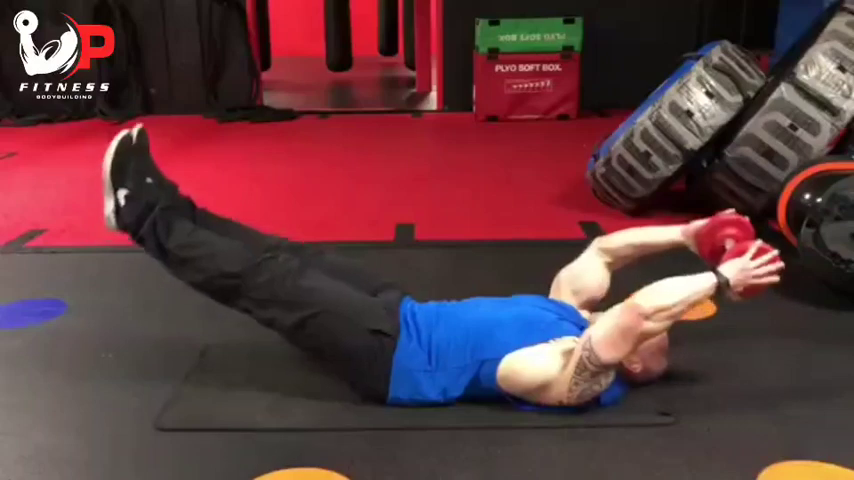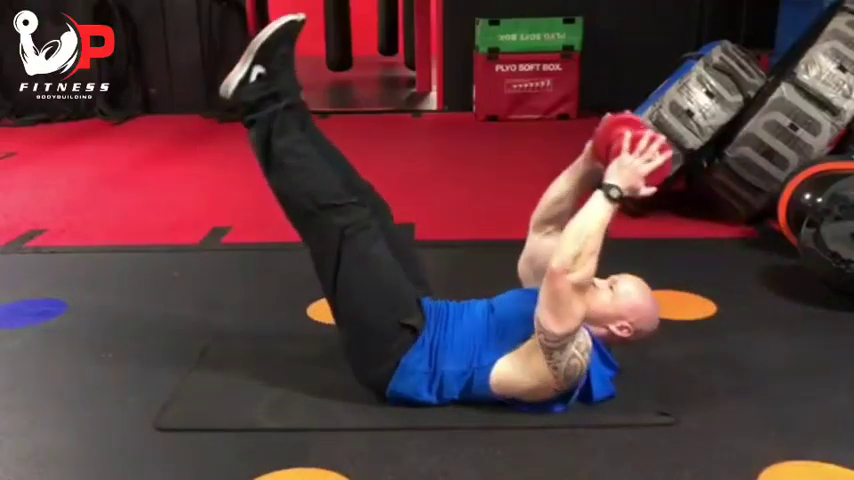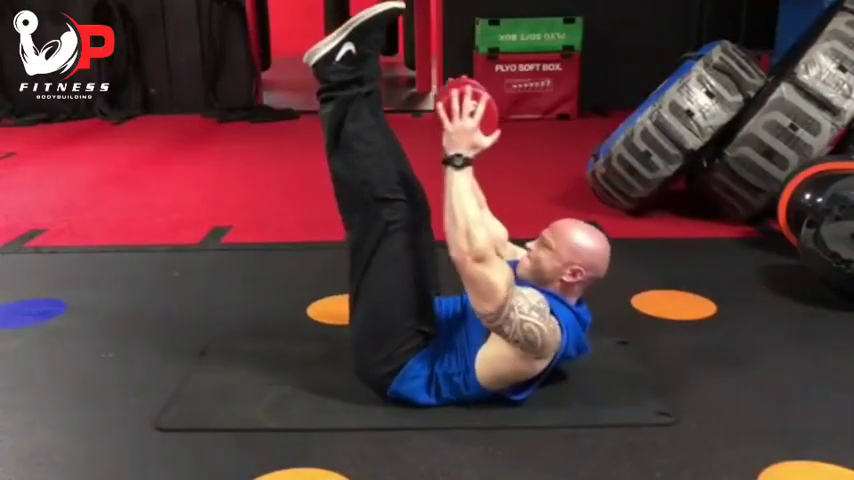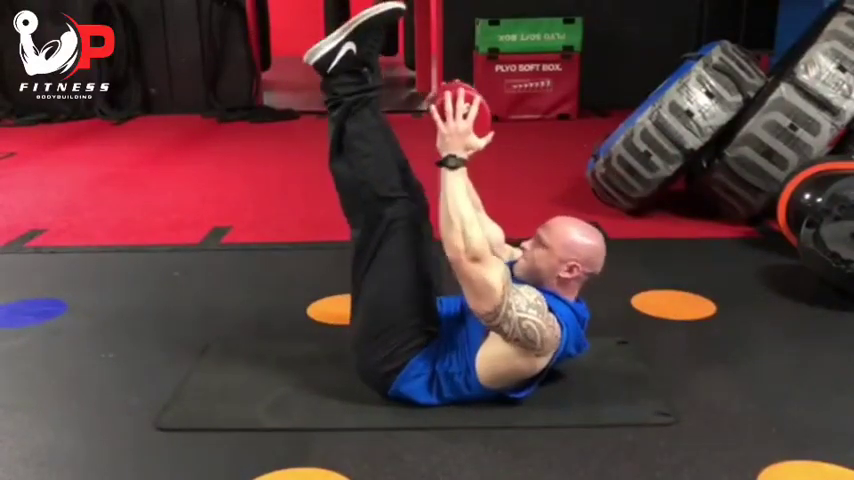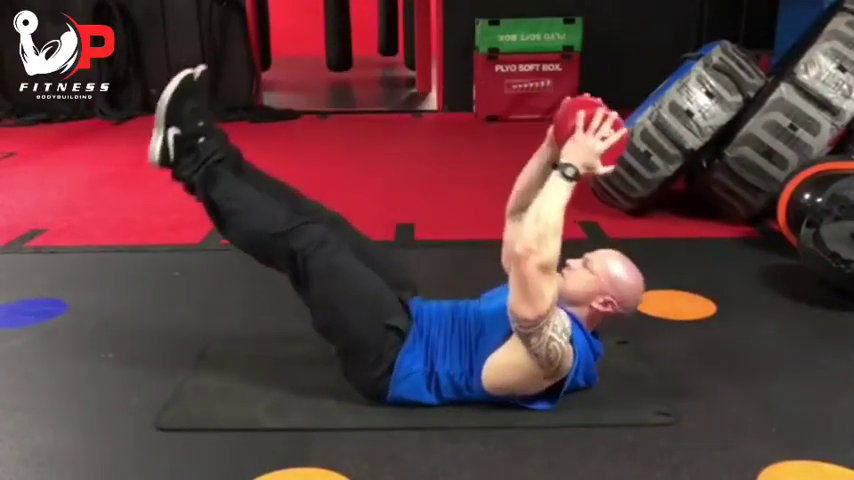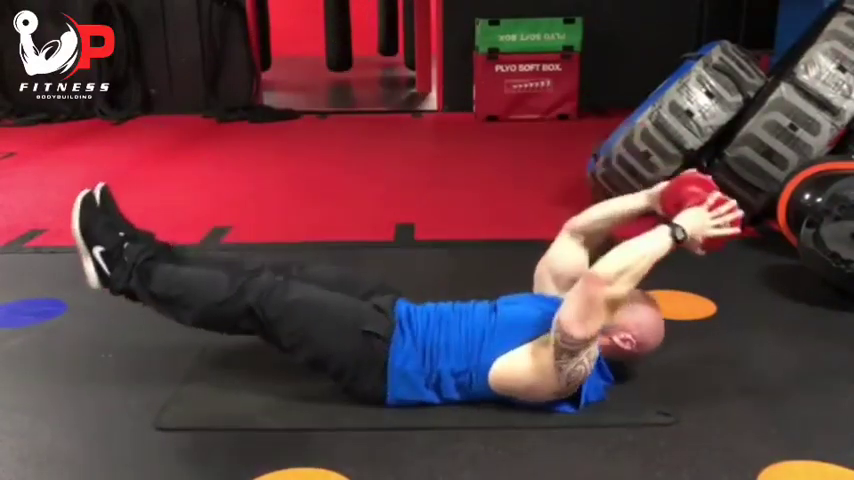
dt=0.7s
person 1, frame 1
left shoulder: (581, 378)
right shoulder: (571, 314)
left elbow: (639, 312)
right elbow: (603, 249)
left wrist: (719, 278)
right wrist: (685, 234)
left hip: (394, 358)
right hip: (405, 315)
left knee: (278, 282)
right knee: (297, 262)
left ankle: (151, 219)
right ankle: (161, 208)
person 1, frame 2
left shoulder: (571, 360)
right shoulder: (558, 314)
left elbow: (567, 274)
right elbow: (545, 228)
left wrist: (611, 189)
right wrist: (590, 165)
left hip: (400, 360)
right hip: (423, 324)
left knee: (345, 221)
right knee: (363, 210)
left ankle: (268, 103)
right ankle: (275, 101)
person 1, frame 3
left shoulder: (538, 326)
right shoulder: (536, 280)
left elbow: (470, 254)
right elbow: (483, 229)
left wrist: (459, 158)
right wrist: (462, 148)
left hip: (399, 362)
right hip: (425, 330)
left knee: (387, 213)
right knee: (404, 206)
left ankle: (348, 85)
person 1, frame 4
left shoulder: (539, 325)
right shoulder: (542, 286)
left elbow: (466, 254)
right elbow: (478, 228)
left wrist: (453, 159)
right wrist: (456, 149)
left hip: (401, 362)
right hip: (431, 330)
left knee: (389, 212)
right knee: (404, 205)
left ankle: (350, 89)
person 1, frame 5
left shoulder: (557, 348)
right shoulder: (555, 308)
left elbow: (531, 257)
right elbow: (519, 218)
left wrist: (568, 170)
right wrist: (553, 151)
left hip: (393, 361)
right hip: (415, 320)
left knee: (308, 245)
right knee: (324, 228)
left ankle: (200, 165)
right ankle: (205, 154)
person 1, frame 6
left shoulder: (568, 371)
right shoulder: (558, 306)
left elbow: (602, 282)
right elbow: (577, 233)
left wrist: (675, 231)
right wrist: (653, 200)
left hip: (388, 359)
right hip: (399, 317)
left knee: (264, 301)
right knee: (280, 278)
left ankle: (127, 271)
right ankle: (139, 256)
